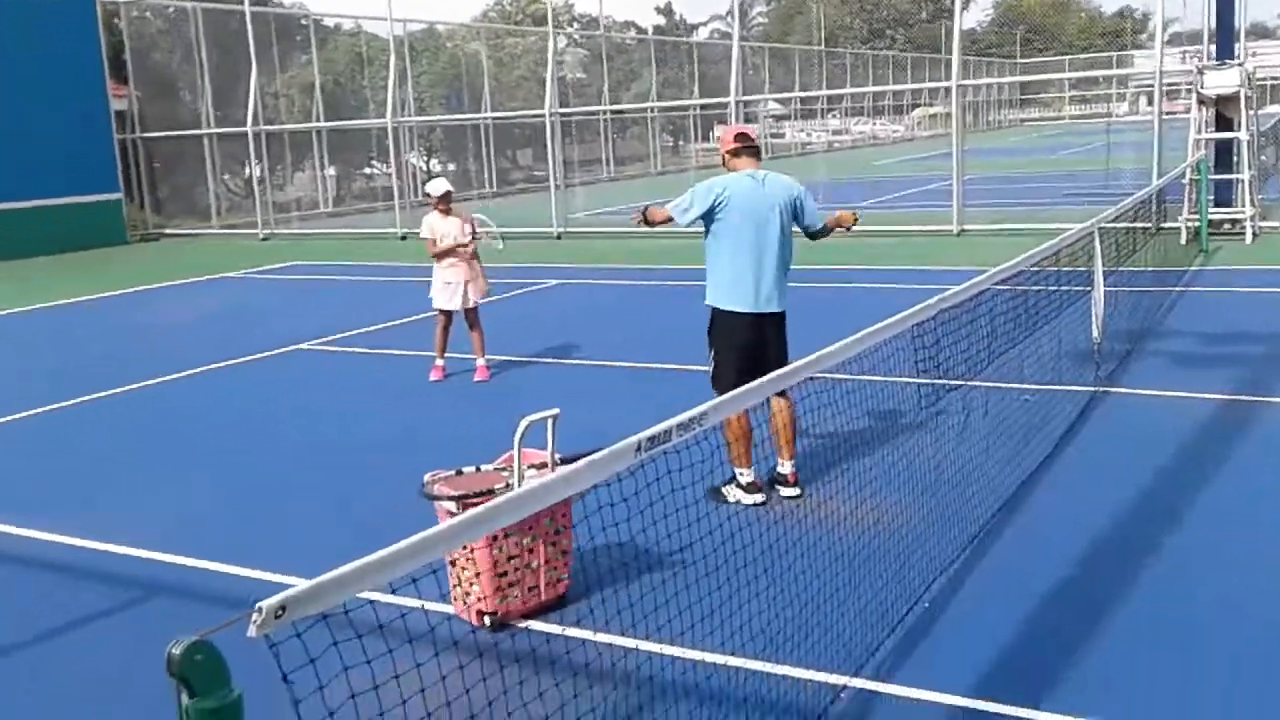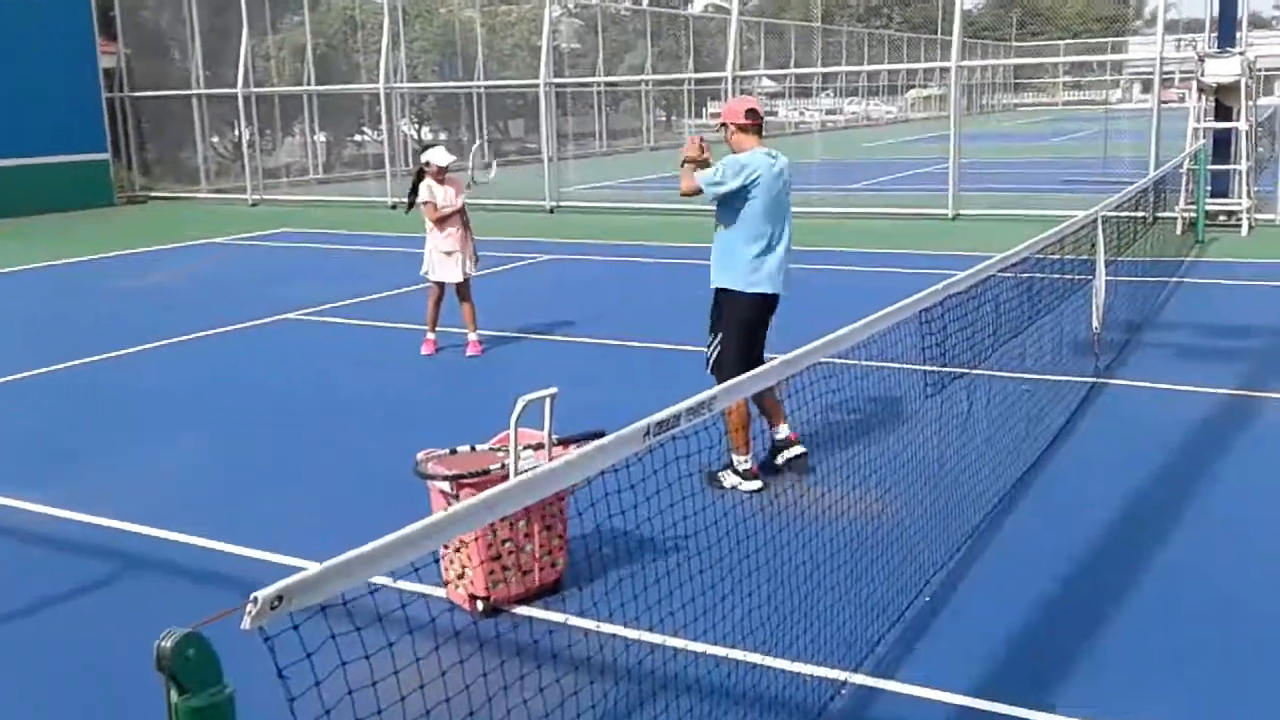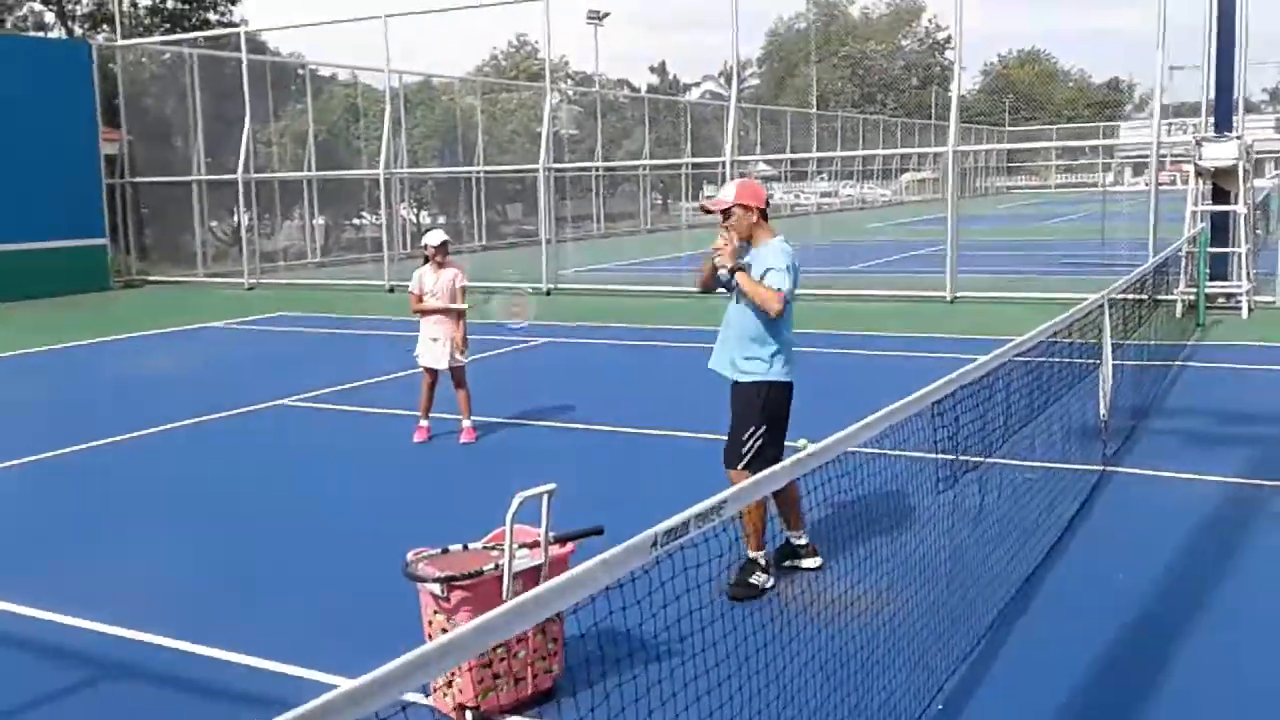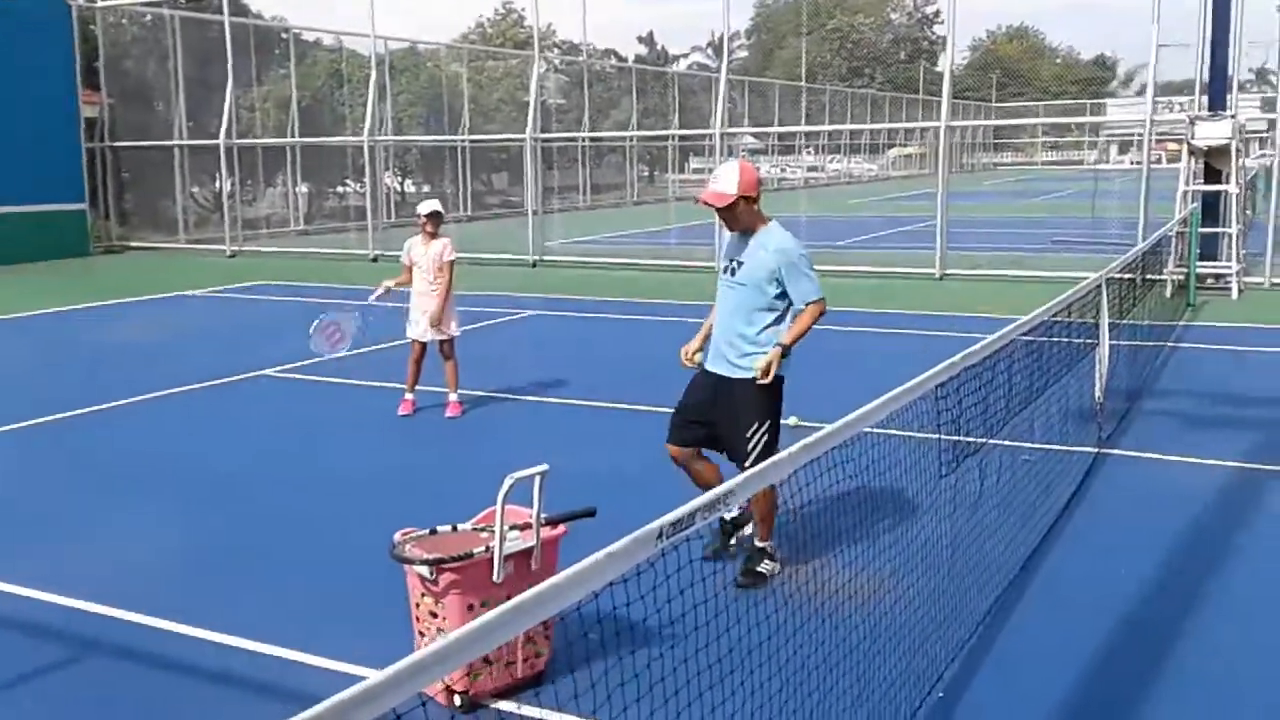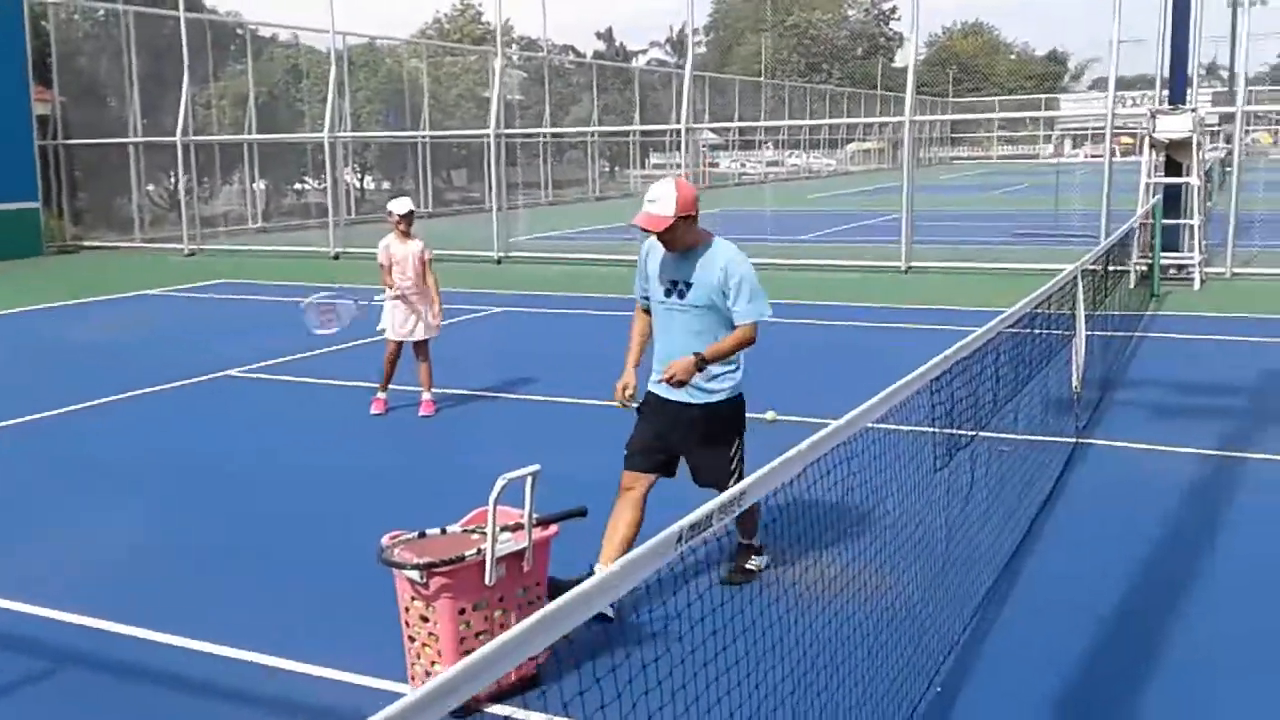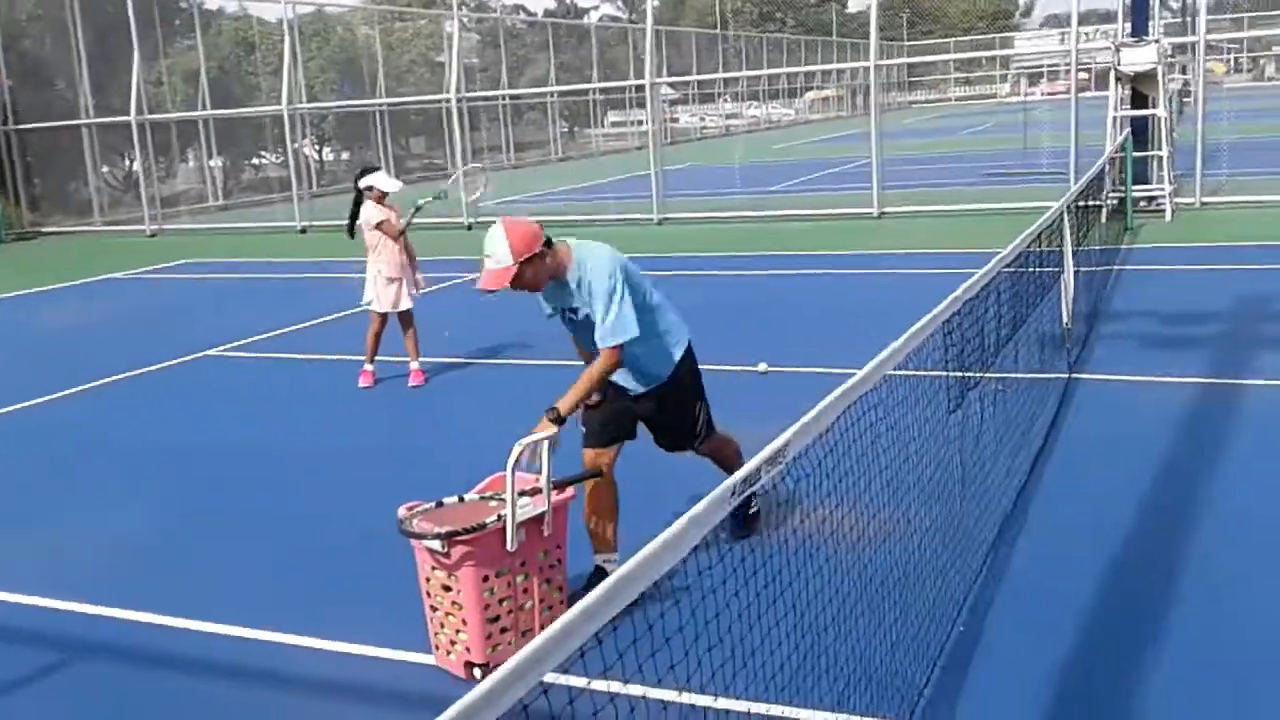
dt=0.4s
person 1, frame 1
left shoulder: (718, 188)
right shoulder: (789, 188)
left elbow: (662, 216)
right elbow: (817, 229)
left wrist: (645, 213)
right wrist: (841, 221)
left hip: (731, 309)
right hip: (772, 308)
left knee: (732, 397)
right knee: (778, 391)
left ankle: (745, 482)
right ankle: (787, 473)
person 1, frame 2
left shoulder: (742, 165)
right shoulder: (776, 163)
left elbow: (688, 187)
left wrist: (689, 160)
right wrist: (706, 162)
left hip: (737, 287)
right hip: (767, 286)
left knee: (729, 379)
right knee: (750, 370)
left ankle: (742, 468)
right ankle: (785, 437)
person 1, frame 3
left shoulder: (777, 254)
right shoulder: (748, 253)
left elbow: (774, 305)
right elbow: (705, 284)
left wrist: (736, 271)
right wrist: (719, 258)
left hip: (763, 379)
right hip: (751, 376)
left knee: (741, 471)
right knee: (769, 466)
left ankle: (757, 563)
right ankle: (800, 545)
person 1, frame 4
left shoulder: (781, 247)
right shoulder: (732, 238)
left elbow: (815, 306)
left wrist: (781, 349)
right wrist: (701, 338)
left hip: (755, 377)
right hip: (715, 369)
left knee: (755, 468)
right knee: (680, 449)
left ankle: (763, 550)
right ankle: (734, 516)
person 1, frame 5
left shoulder: (729, 262)
right shoulder: (652, 252)
left elbow: (748, 331)
left wrist: (698, 360)
right wrist: (630, 367)
left hip: (715, 399)
right hip: (661, 394)
left knee: (729, 487)
right knee: (632, 484)
left ankle: (750, 547)
person 1, frame 6
left shoulder: (599, 270)
right shoulder: (543, 274)
left elbow: (611, 355)
left wrist: (556, 414)
right wrist: (588, 384)
left hip: (664, 366)
right hip: (612, 377)
left knee: (704, 443)
right knee: (594, 463)
left ankle: (748, 492)
right ankle: (608, 568)
person 2, frame 1
left shoulder: (462, 217)
right shoulder: (429, 220)
left elbow: (472, 248)
right elbow: (432, 251)
left wrist: (481, 274)
right wrist: (455, 244)
left hip: (467, 276)
right hip: (444, 278)
left knee: (473, 320)
right knee: (443, 322)
left ankle: (481, 363)
right ankle: (439, 363)
person 2, frame 2
left shoulder: (455, 183)
right shoulder: (426, 187)
left elbow: (463, 216)
right elbow: (434, 217)
left wrist: (471, 243)
right wrist: (455, 207)
left hip: (460, 246)
right hip: (439, 248)
left knee: (464, 294)
right knee: (436, 294)
left ankle: (473, 338)
right ankle: (430, 337)
person 2, frame 3
left shoulder: (455, 270)
right shoulder: (420, 274)
left elbow: (460, 305)
right elbow: (415, 307)
left wrist: (461, 331)
right wrist: (442, 306)
left hip: (452, 333)
right hip: (430, 335)
left knee: (459, 380)
right knee: (429, 380)
left ankle: (467, 425)
right ankle: (423, 424)
person 2, frame 4
left shoulder: (445, 244)
right shoulder: (411, 244)
left elbow: (447, 279)
right elbow: (408, 276)
left wrist: (439, 308)
right wrist: (393, 282)
left hip: (440, 306)
right hip: (418, 307)
left knee: (448, 353)
right knee: (416, 354)
left ankle: (453, 399)
right ankle: (408, 397)
person 2, frame 5
left shoulder: (419, 244)
right shoulder: (386, 244)
left elbow: (429, 276)
right elbow: (387, 277)
left wrist: (436, 303)
right wrist: (394, 288)
left hip: (421, 305)
right hip: (397, 307)
left knee: (423, 354)
right knee: (392, 354)
left ankle: (427, 397)
right ankle: (380, 396)
person 2, frame 6
left shoulder: (390, 209)
right shoulder: (369, 210)
left elbow: (404, 241)
right elbow: (396, 234)
left wrist: (415, 270)
left hip: (401, 273)
right hip: (381, 275)
left knee: (408, 321)
right knee: (377, 324)
left ankle: (415, 367)
right ankle: (368, 368)
